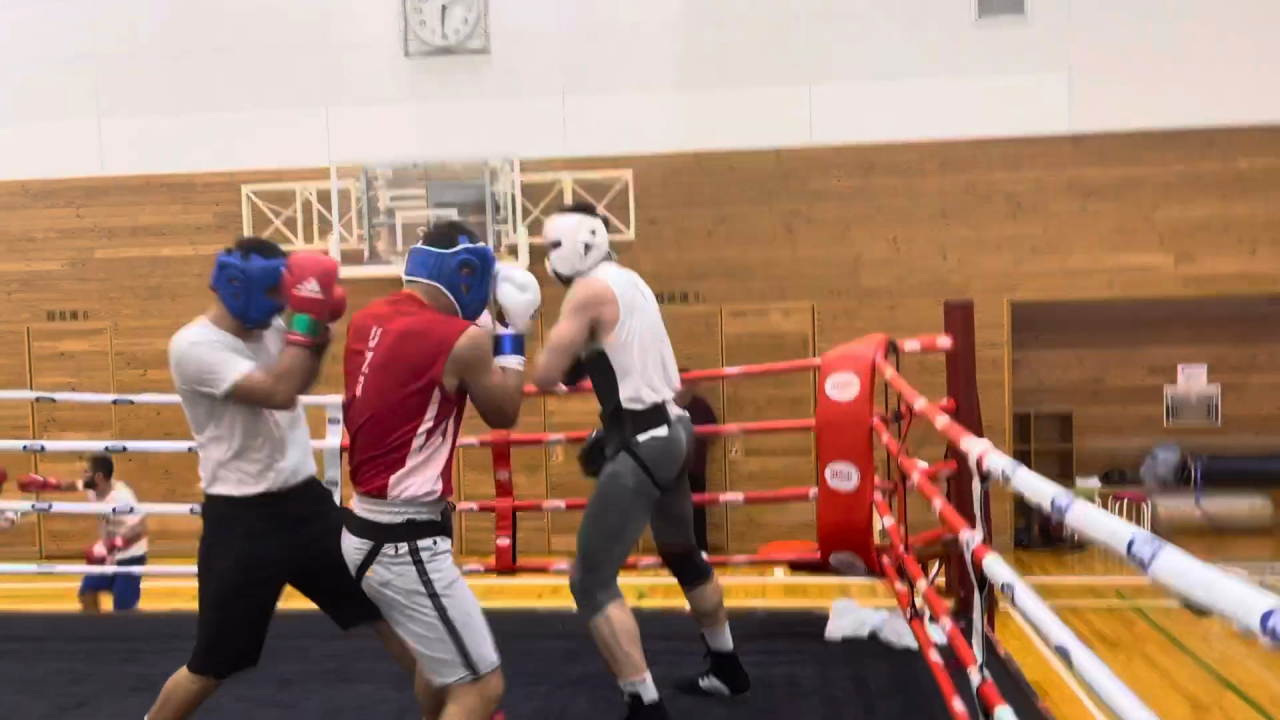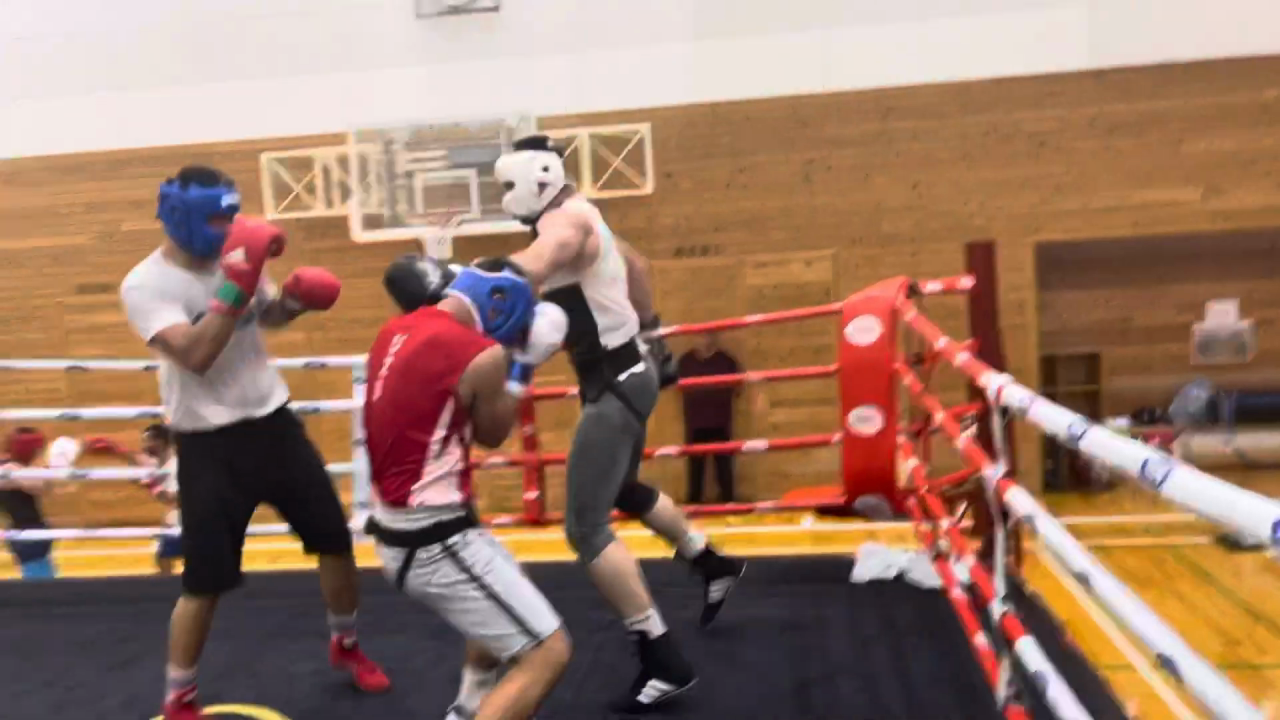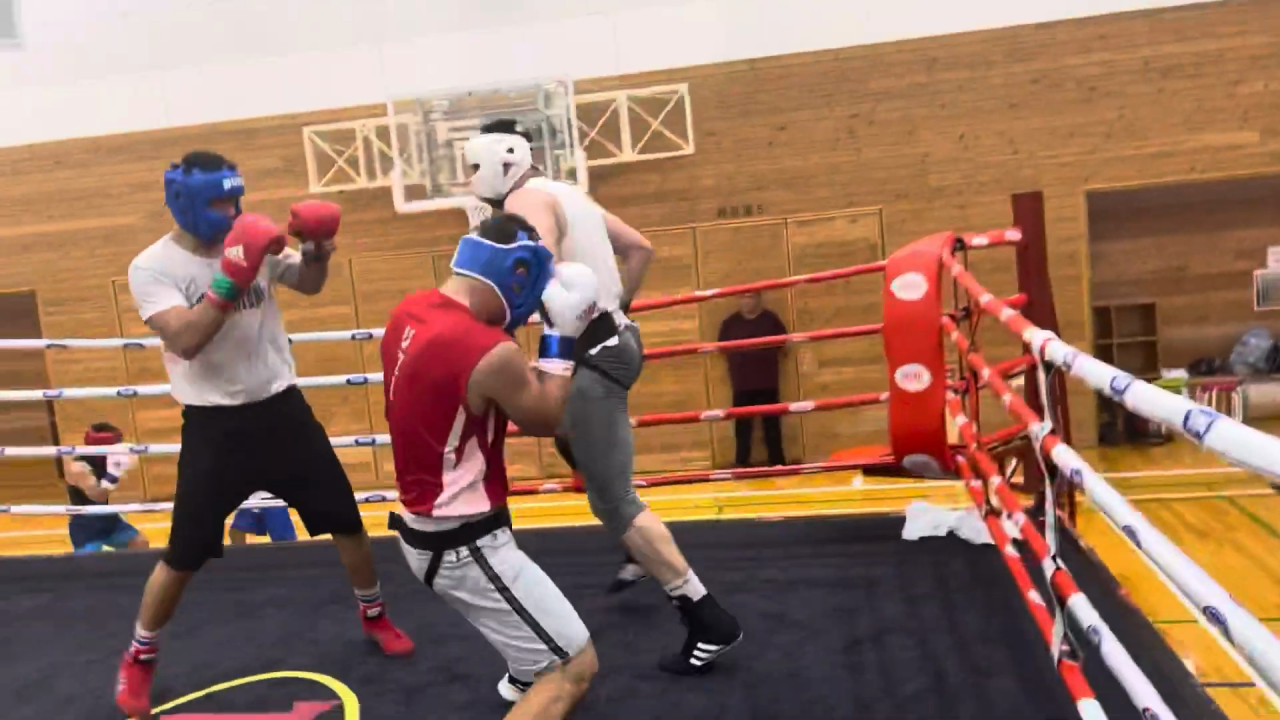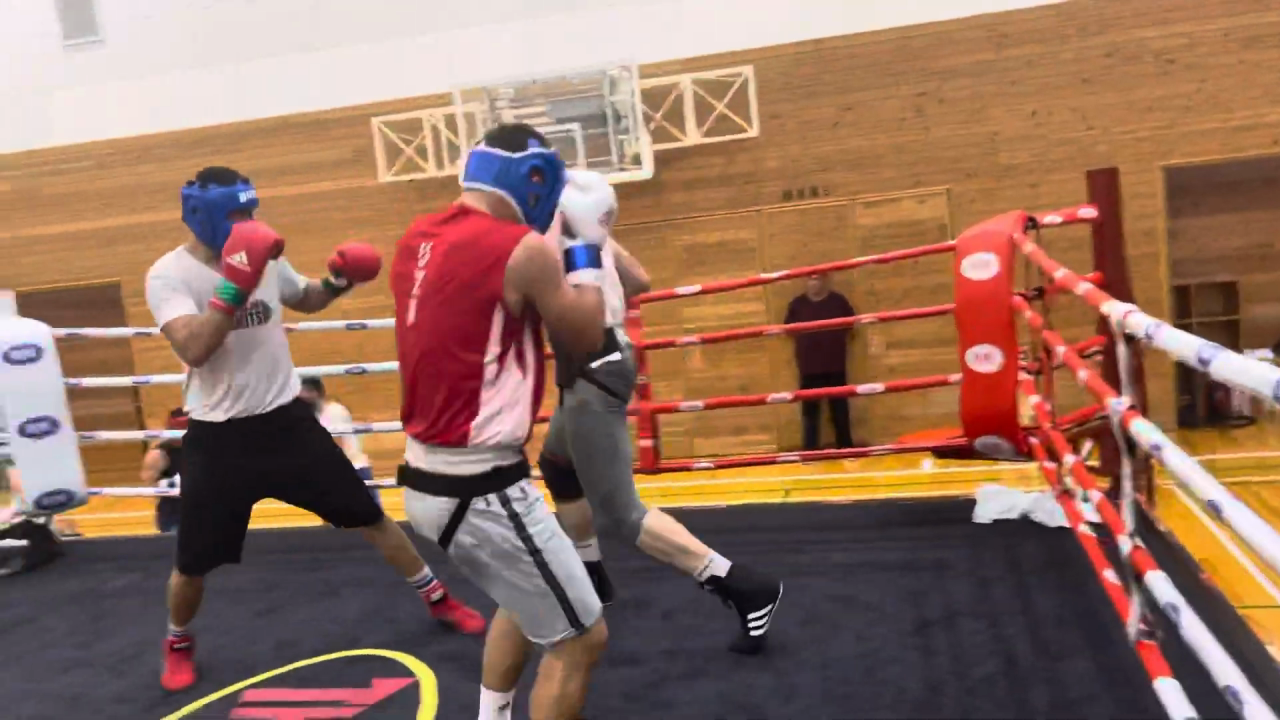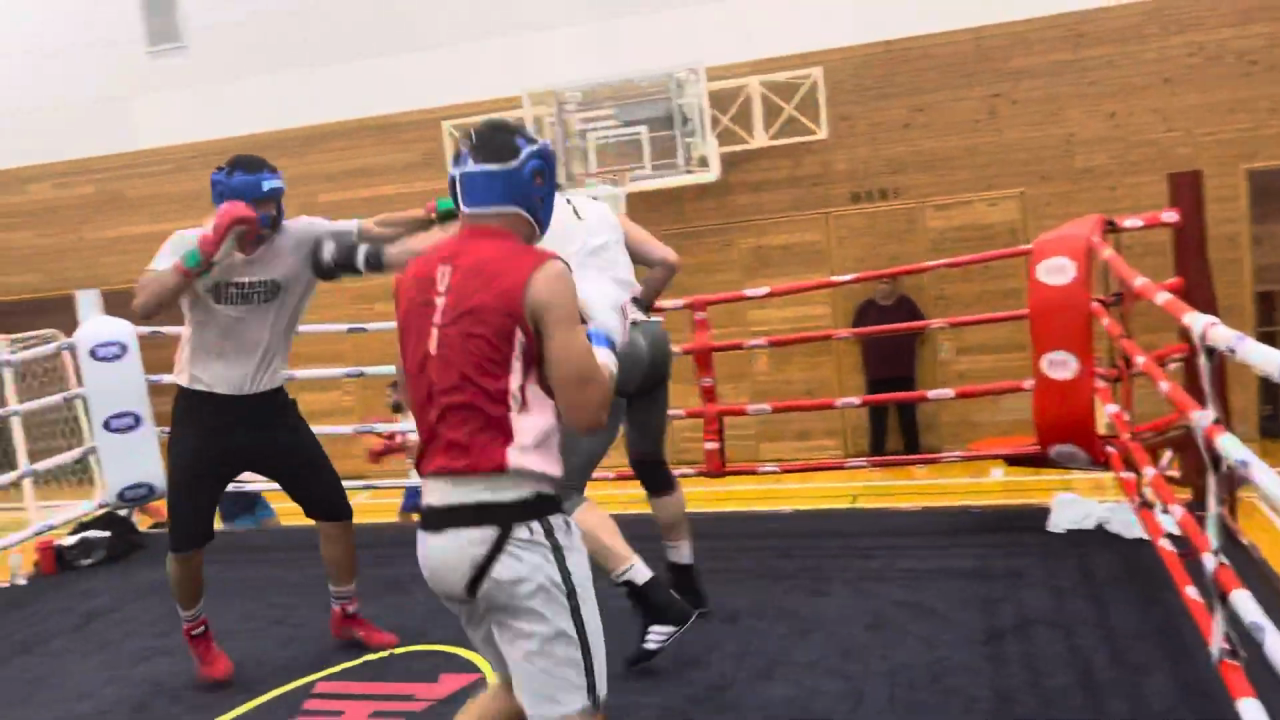
dt=0.2s
person 1, frame 1
left shoulder: (367, 322)
right shoulder: (463, 339)
right elbow: (503, 414)
right wrist: (513, 330)
left hip: (369, 528)
right hip: (404, 542)
person 1, frame 2
left shoulder: (395, 330)
right shoulder: (480, 355)
right elbow: (491, 433)
right wrist: (525, 362)
left hip: (397, 529)
right hip: (435, 542)
left knee: (504, 603)
right knee: (547, 654)
person 1, frame 3
left shoulder: (410, 312)
right shoulder: (490, 351)
right elbow: (544, 419)
right wrist: (563, 335)
left hip: (427, 526)
right hip: (462, 543)
left knee: (530, 588)
right knee: (573, 667)
person 1, frame 4
left shoulder: (417, 239)
right shoulder: (522, 247)
right elbow: (585, 337)
right wrist: (584, 247)
left hip: (426, 483)
right hip: (483, 492)
left knee: (526, 596)
right knee: (581, 639)
person 1, frame 5
left shoulder: (419, 277)
right shoulder: (540, 273)
right elbow: (588, 411)
right wrist: (603, 345)
left hip: (440, 529)
right hip: (518, 529)
person 2, frame 1
left shoulder: (267, 328)
right shoulder: (193, 346)
left elbow: (301, 376)
right elbow: (280, 396)
left wrist: (318, 326)
right wrist: (303, 317)
left hip: (303, 503)
right hip: (241, 520)
right knee: (218, 663)
person 2, frame 2
left shoulder: (233, 263)
right shoulder: (146, 284)
left elbow: (272, 317)
right elbow: (197, 355)
left wrist: (297, 299)
right wrist: (236, 286)
left hip: (273, 427)
right hip: (210, 446)
left knee: (335, 542)
right knee: (204, 585)
left ankle: (346, 646)
person 2, frame 3
left shoulder: (249, 241)
right shoulder: (152, 267)
left elbow: (308, 283)
right elbow: (187, 340)
left wrist: (316, 248)
right wrist: (232, 277)
left hip: (281, 409)
right hip: (214, 424)
left knee: (345, 522)
right knee: (185, 556)
left ankle: (374, 616)
right ankle: (139, 660)
person 2, frame 4
left shoulder: (267, 256)
right shoulder: (168, 275)
left elbow: (309, 300)
right elbow: (194, 350)
left wrist: (340, 278)
right wrist: (234, 284)
left hip: (286, 421)
right hip: (222, 437)
left knee: (369, 517)
right knee: (194, 563)
left ankle: (439, 599)
right ankle: (178, 645)
person 2, frame 5
left shoulder: (301, 235)
right shoulder: (187, 243)
left elbow: (375, 233)
right elbow: (144, 307)
right wrist: (204, 253)
left hip: (268, 405)
right hip: (203, 411)
left knee: (334, 510)
right knee: (186, 540)
left ankle: (347, 616)
right ankle: (197, 633)
person 3, frame 1
left shoulder: (589, 291)
right shoulder: (630, 283)
left elbow: (544, 376)
left wrist: (570, 360)
right wrist: (606, 433)
left hip: (640, 449)
right hip: (670, 435)
left knee: (591, 585)
right knee: (684, 557)
right ankle: (728, 669)
person 3, frame 2
left shoulder: (567, 219)
right shoulder: (574, 223)
left elbow: (527, 271)
right elbow: (637, 266)
right wrist: (653, 332)
left hip: (615, 388)
right hip: (627, 373)
left knee: (587, 530)
right knee: (621, 492)
left ankle: (664, 660)
right ankle: (712, 562)
person 3, frame 3
left shoulder: (527, 201)
right shoulder: (570, 195)
right elbow: (640, 247)
left hip: (595, 355)
right hip: (614, 340)
left knee: (611, 498)
right knee: (573, 442)
left ankle: (710, 621)
right ankle: (644, 551)
person 3, frame 4
right shoulder: (586, 212)
right elbow: (637, 279)
left hip: (589, 369)
right hip: (609, 358)
left knee: (620, 515)
right knee: (556, 467)
left ankle: (747, 591)
right ankle: (593, 579)
person 3, frame 5
right shoulder: (600, 210)
right elbow: (668, 261)
right hip: (649, 339)
left knee: (561, 493)
right knee: (651, 469)
left ankle: (655, 599)
right ankle: (685, 583)
